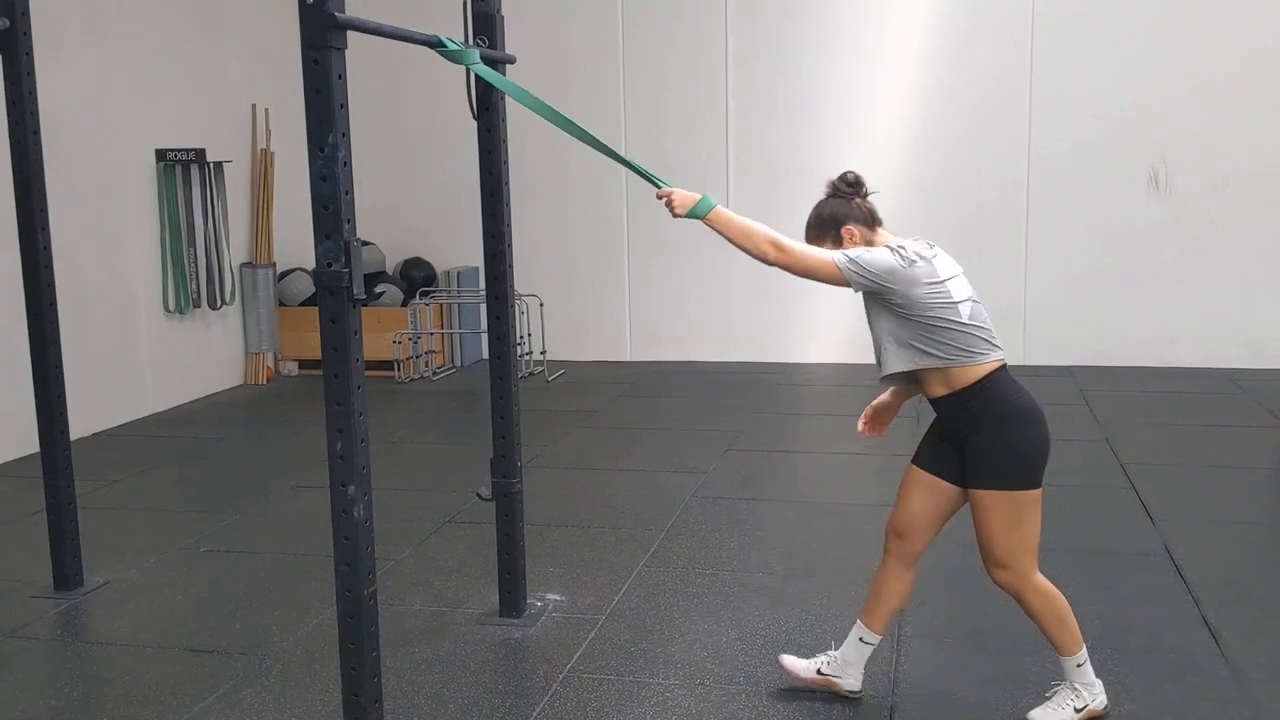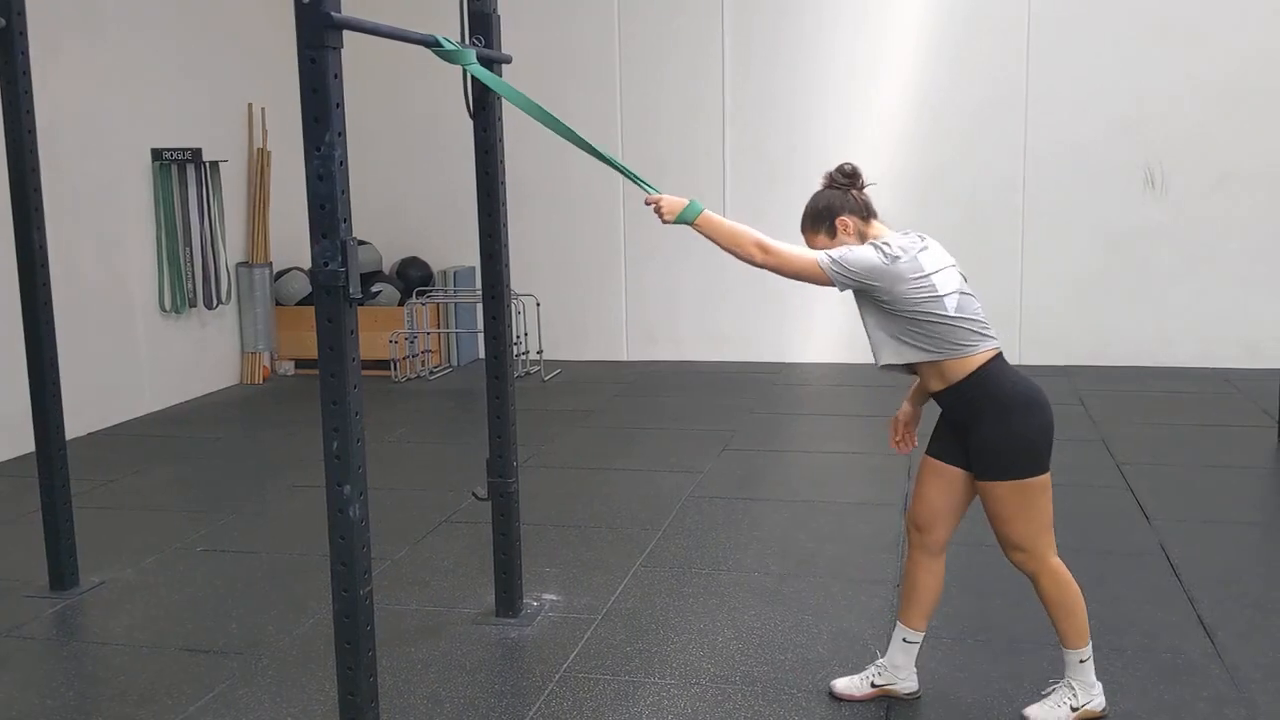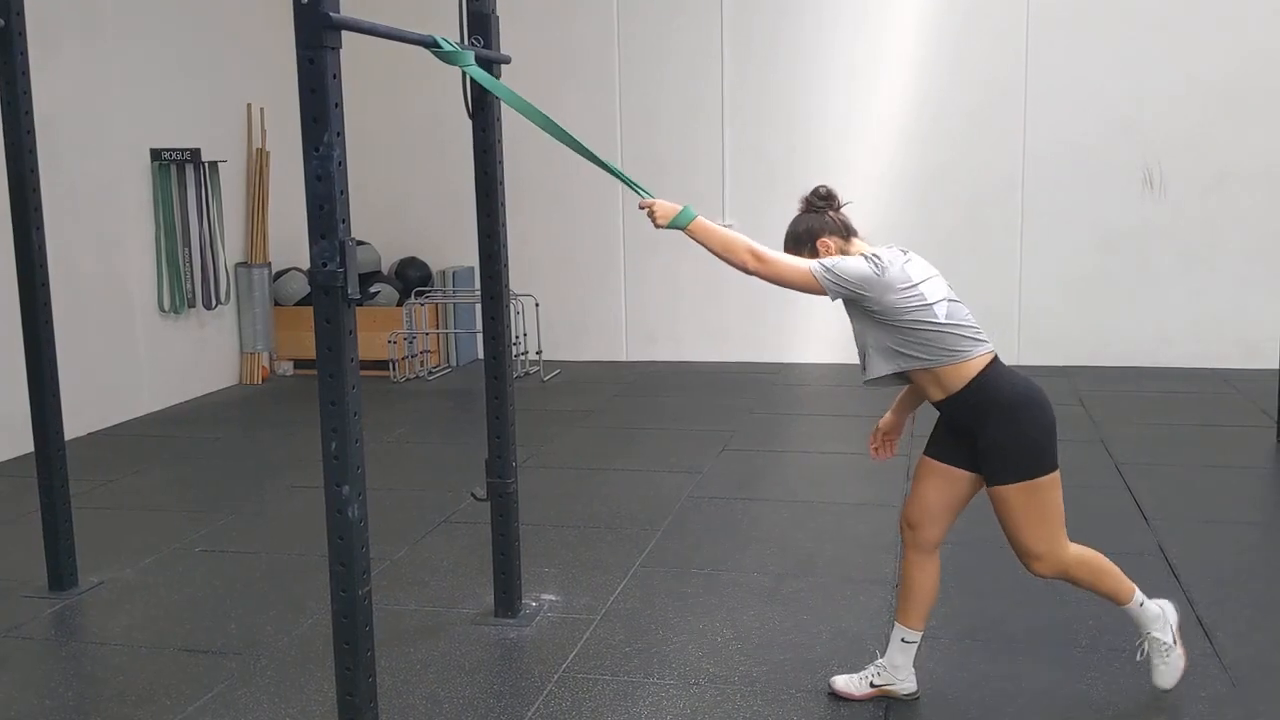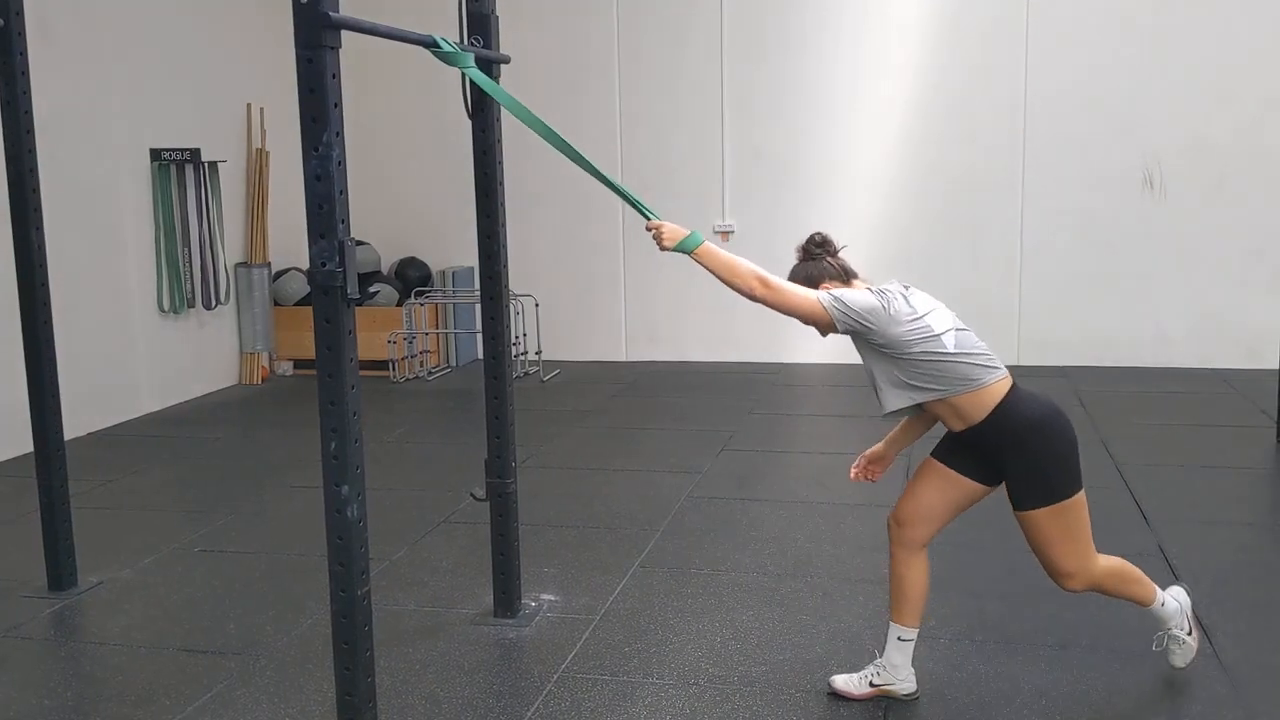
dt=0.3s
person 1, frame 1
left shoulder: (891, 266)
right shoulder: (912, 257)
left elbow: (776, 251)
left wrist: (702, 208)
right wrist: (893, 398)
left hip: (1004, 424)
right hip: (958, 423)
left knee: (1010, 570)
right knee: (902, 539)
right ankle: (846, 667)
person 1, frame 2
left shoulder: (878, 263)
right shoulder: (909, 247)
left elbow: (766, 254)
left wrist: (692, 213)
right wrist: (914, 401)
left hip: (1006, 412)
right hip: (965, 413)
left knee: (1029, 553)
right knee: (926, 533)
right ankle: (897, 672)
person 1, frame 3
left shoulder: (866, 272)
right shoulder: (892, 262)
left elbow: (756, 261)
left wrist: (682, 218)
right wrist: (898, 415)
left hip: (1008, 415)
right hip: (965, 417)
left knee: (1044, 556)
right knee: (918, 531)
left ankle: (1153, 619)
right ankle: (896, 671)
person 1, frame 4
left shoulder: (869, 309)
right shoulder: (888, 303)
left elbow: (763, 287)
left wrist: (690, 242)
right wrist: (887, 449)
left hip: (1029, 435)
right hip: (979, 435)
left knee: (1072, 570)
right knee: (906, 529)
left ankle: (1169, 606)
right ankle: (895, 671)
